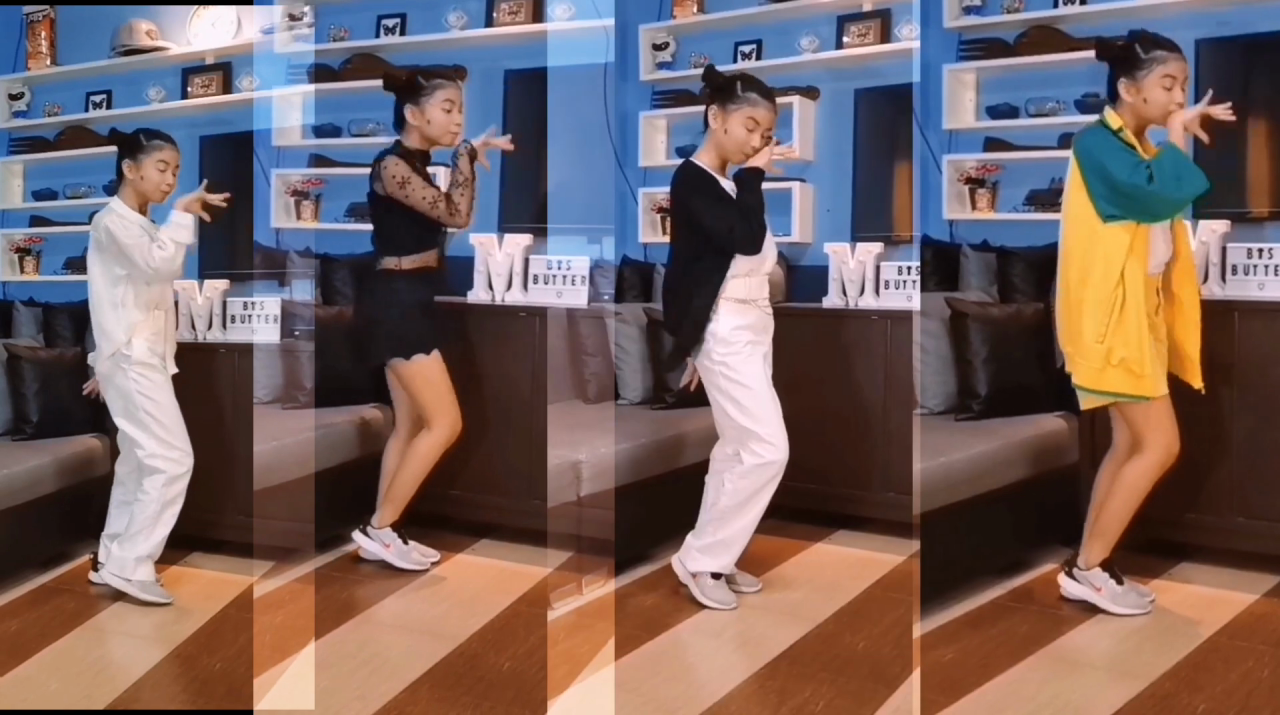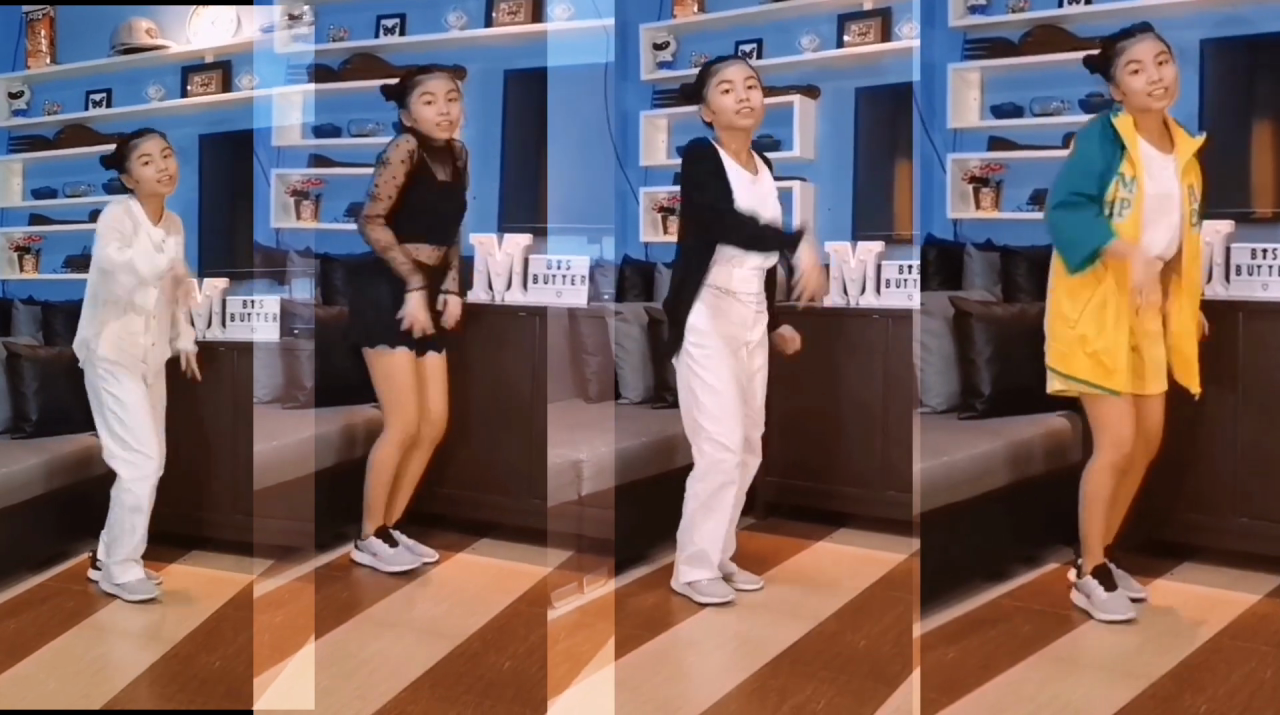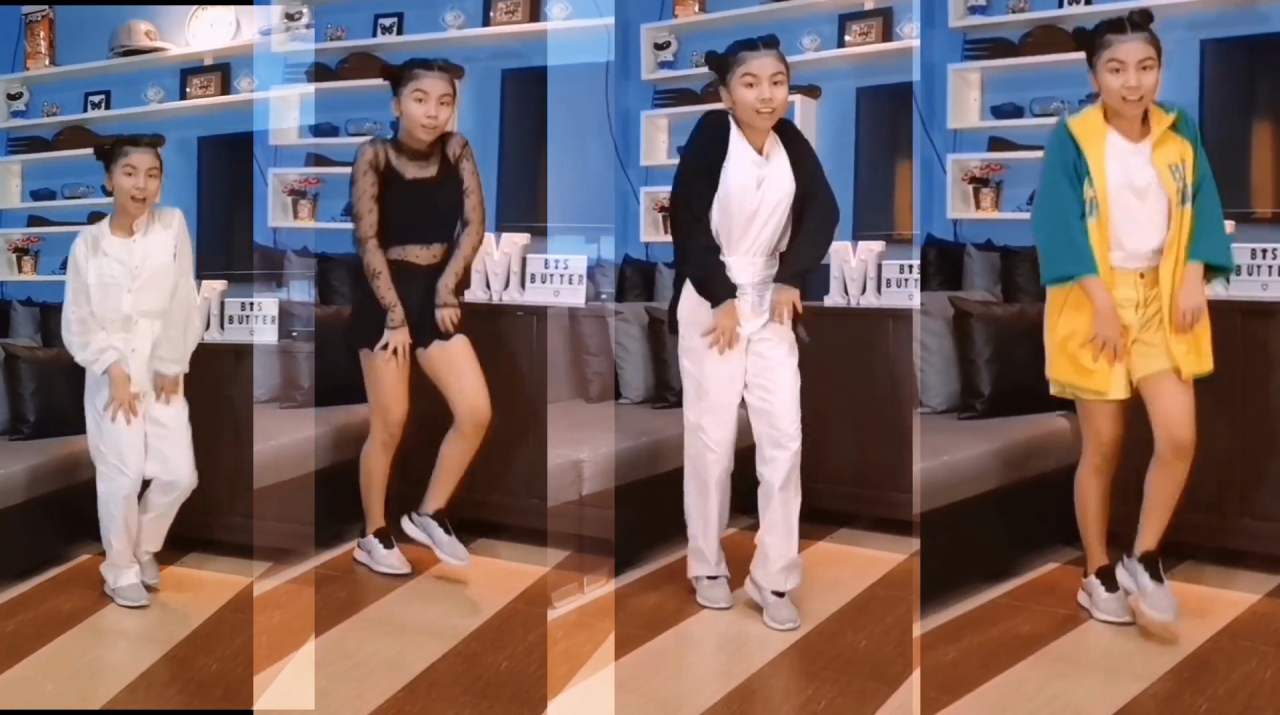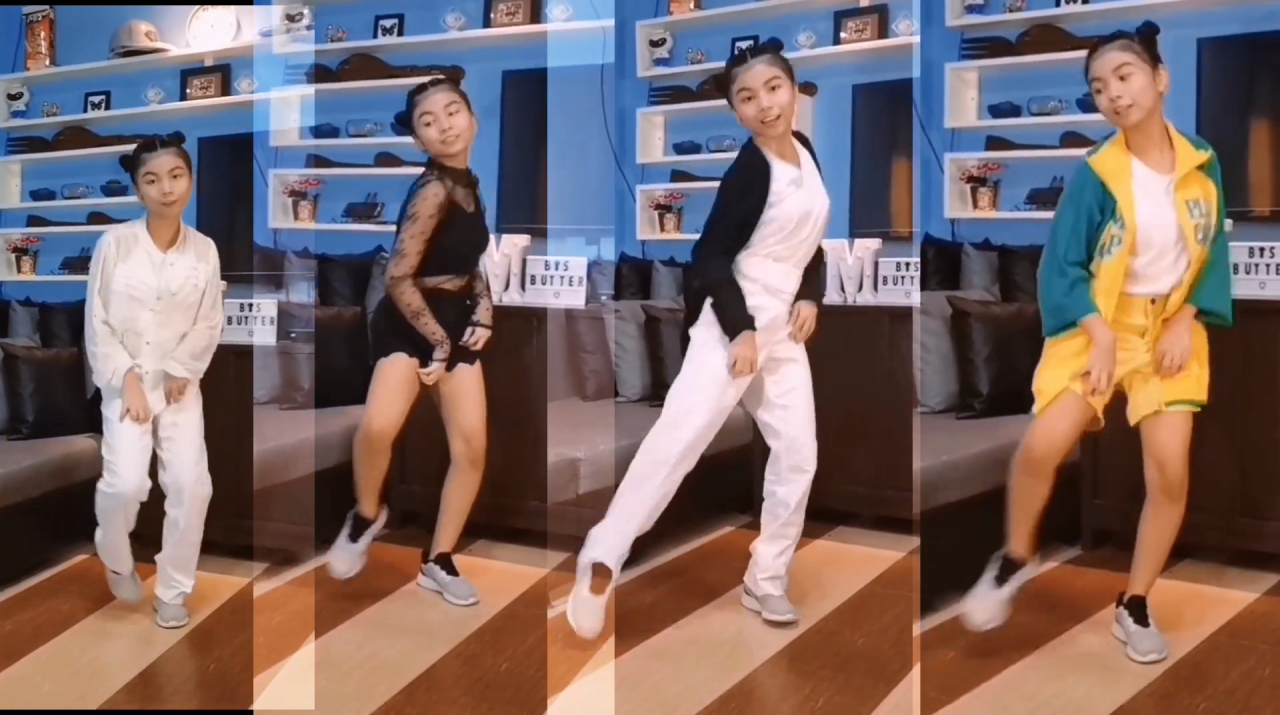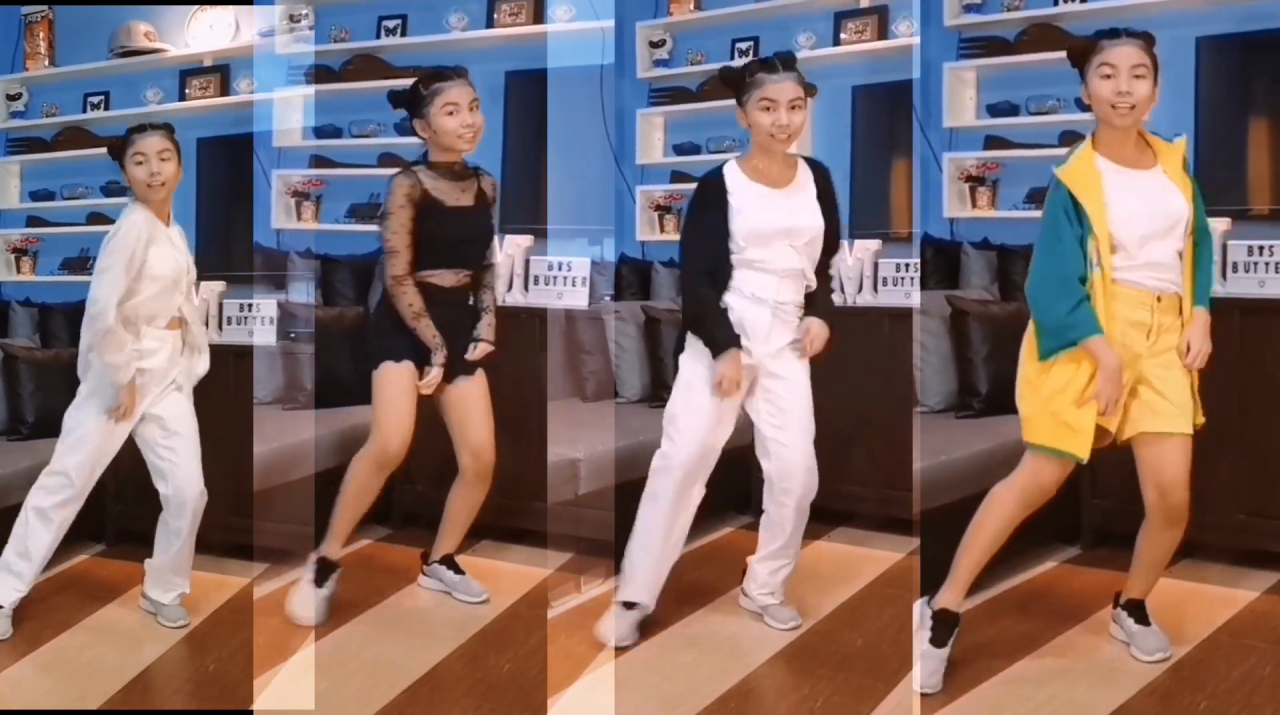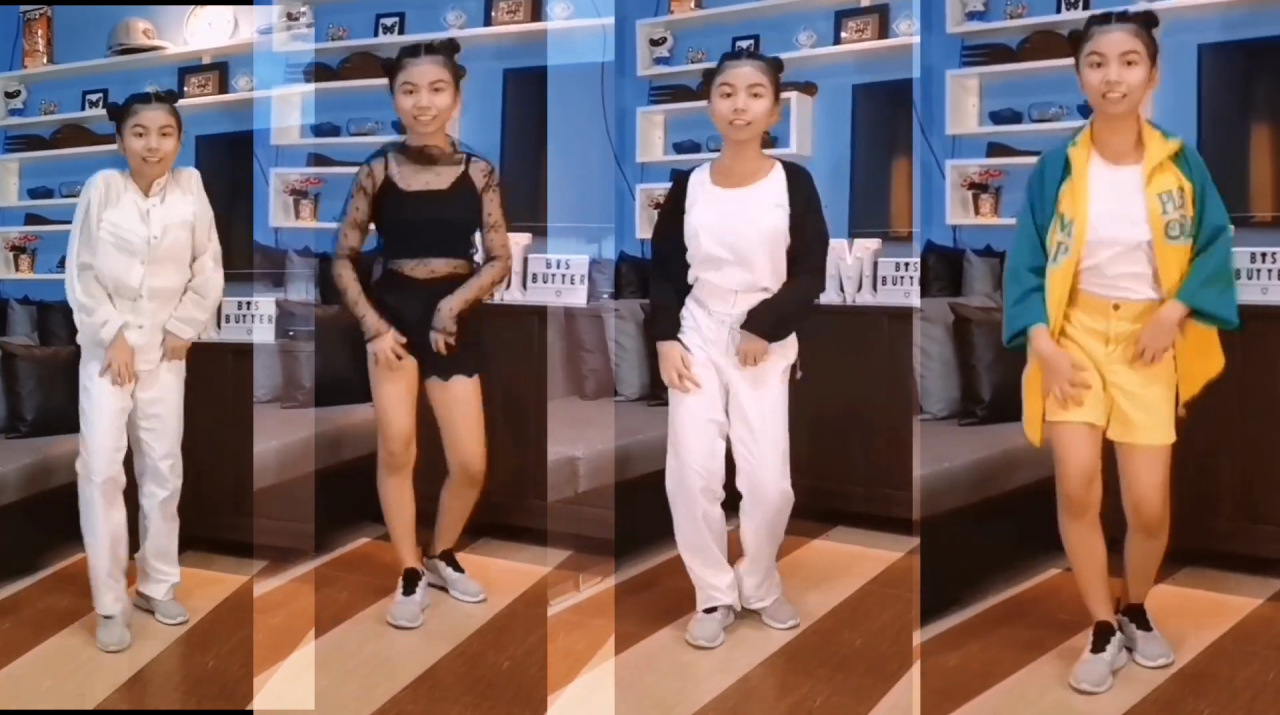
dt=0.4s
person 1, frame 1
left shoulder: (1143, 149)
right shoulder: (1097, 144)
right elbow: (1159, 194)
right wrist: (1180, 125)
left hip: (1138, 312)
right hip: (1108, 316)
left knee: (1129, 442)
right knee: (1160, 443)
left ankle: (1089, 565)
right ankle: (1086, 567)
person 1, frame 2
left shoulder: (1187, 151)
right shoulder: (1105, 138)
left elbow: (1183, 240)
right elbow: (1068, 211)
left wrist: (1185, 304)
right wrist: (1124, 253)
left hip: (1151, 310)
right hip: (1099, 306)
left knee: (1148, 441)
right knee: (1116, 442)
left ankle: (1097, 559)
right ankle: (1091, 573)
person 1, frame 3
left shoulder: (1179, 131)
right shoulder: (1073, 139)
left elbow: (1203, 210)
right elbow: (1057, 225)
left wrist: (1195, 281)
right wrist: (1101, 300)
left hip: (1162, 302)
right hip: (1094, 307)
left knee: (1179, 436)
right knee: (1102, 447)
left ankle: (1146, 557)
right ankle: (1097, 574)
person 1, frame 4
left shoulder: (1200, 164)
right shoulder: (1098, 174)
left elbow: (1212, 254)
right elbow: (1063, 264)
left wrist: (1190, 318)
right wrist: (1098, 341)
left hip: (1171, 329)
right hip: (1101, 330)
left knee: (1171, 475)
right knee: (1040, 451)
left ankle: (1133, 605)
right ankle: (1013, 559)
person 1, frame 5
left shoulder: (1174, 162)
right shoulder: (1072, 180)
left elbow: (1197, 246)
right elbow: (1056, 282)
left wrist: (1199, 314)
right wrist: (1107, 356)
left hip: (1160, 341)
right hip: (1086, 341)
left knee: (1171, 497)
right knee: (1038, 483)
left ankle: (1131, 605)
right ankle: (941, 610)
person 1, frame 6
left shoulder: (1180, 160)
right shoulder: (1056, 169)
left elbow: (1215, 244)
right elbow: (1027, 266)
left wrist: (1175, 310)
right wrist: (1041, 343)
left hip: (1148, 340)
right hip: (1072, 337)
left knee: (1150, 505)
right knee: (1077, 487)
left ankle: (1134, 609)
right ankle: (1105, 629)
person 2, frame 1
left shoulder: (725, 180)
right shoulder: (692, 181)
right elbow: (746, 240)
right wrist: (751, 173)
left hip: (751, 327)
right hip: (728, 332)
left knee: (741, 448)
right knee: (766, 449)
left ankle: (716, 558)
right ankle: (701, 558)
person 2, frame 2
left shoulder: (763, 167)
right shoulder: (702, 160)
right elbow: (728, 224)
left wrist: (775, 320)
right wrist: (799, 245)
left hip: (751, 318)
right hip: (708, 321)
left knee: (746, 446)
right knee: (720, 450)
left ankle: (716, 556)
right ankle: (694, 567)
person 2, frame 3
left shoulder: (791, 142)
right shoulder: (711, 134)
left elbow: (822, 215)
right elbow: (688, 226)
left wrist: (790, 278)
right wrist: (721, 299)
left hip: (768, 309)
right hip: (709, 306)
left knee: (782, 438)
right knee: (710, 441)
left ankle: (774, 576)
right ankle: (706, 564)
person 2, frame 4
left shoulder: (803, 151)
right shoulder: (752, 166)
right elbow: (713, 256)
left wrist: (809, 296)
right wrist: (741, 329)
left hip: (780, 329)
right hip: (727, 326)
left knee: (798, 453)
right knee: (676, 439)
left ankle: (766, 580)
right ankle: (603, 559)
person 2, frame 5
left shoulder: (816, 178)
right shoulder: (719, 185)
left elbow: (821, 259)
right elbow: (698, 275)
left wrist: (819, 311)
right wrist: (725, 349)
left hip: (787, 343)
right hip: (719, 340)
left knee: (795, 473)
right knee: (680, 462)
left ankle: (764, 587)
right ankle: (634, 595)
person 2, frame 6
left shoulder: (793, 182)
right shoulder: (688, 186)
left elbow: (809, 275)
right elbow: (664, 269)
left wrist: (764, 326)
right wrist: (666, 337)
left hip: (763, 347)
right hip: (695, 341)
left knee: (769, 485)
right knee: (692, 477)
left ankle: (759, 587)
right ankle: (714, 596)
person 3, frame 1
left shoulder: (413, 166)
right shoulder: (393, 167)
right elbow: (456, 215)
right wrist: (470, 152)
left hip: (409, 303)
right hip: (394, 304)
left knee: (412, 424)
right knee: (445, 422)
left ankle: (382, 532)
right ankle: (379, 527)
person 3, frame 2
left shoulder: (457, 153)
right shoulder: (404, 149)
right elbow: (372, 221)
left wrist: (451, 285)
right wrist: (414, 284)
left hip: (426, 301)
right hip: (388, 299)
left knee: (434, 424)
right knee: (403, 425)
left ankle: (391, 527)
right ankle: (369, 537)
person 3, frame 3
left shoulder: (456, 148)
right shoulder: (373, 156)
left elbow: (474, 226)
right elbow: (367, 239)
left wrist: (447, 285)
right wrist: (395, 312)
left hip: (435, 299)
right hip: (385, 300)
left knee: (476, 412)
right knee: (388, 425)
left ankle: (430, 514)
right ankle: (374, 537)
person 3, frame 4
left shoulder: (462, 182)
right shoulder: (434, 192)
right elbow: (398, 278)
left wrist: (481, 313)
right wrist: (438, 344)
left hip: (457, 322)
right hip: (408, 321)
left knee: (472, 449)
right knee: (379, 428)
left ankle: (438, 562)
right ankle: (366, 515)
person 3, frame 5
left shoulder: (483, 184)
right shoulder: (409, 184)
right elbow: (398, 276)
left wrist: (487, 319)
right wrist: (435, 344)
left hip: (455, 324)
right hip: (400, 327)
left knee: (481, 459)
right knee: (388, 447)
left ankle: (440, 561)
right ankle: (322, 565)
person 3, frame 6
left shoulder: (475, 170)
right shoulder: (377, 169)
left elbow: (500, 259)
right elbow: (344, 257)
left wrist: (455, 305)
right wrist: (369, 320)
left hip: (449, 321)
right hip: (391, 316)
left knee: (469, 464)
right knee: (396, 452)
left ankle: (442, 556)
right ankle: (411, 575)
person 4, frame 1
left shoulder: (140, 224)
right shoulder: (112, 222)
right elbow: (162, 264)
left wrist: (103, 364)
right wrist: (183, 211)
left hip: (143, 357)
right hip: (131, 359)
left knee: (139, 461)
right knee: (173, 460)
left ankle: (111, 559)
right ankle: (130, 566)
person 4, frame 2
left shoulder: (174, 225)
right shoulder: (119, 214)
right elbow: (110, 266)
left wrist: (183, 336)
right wrist: (165, 266)
left hip: (150, 358)
right hip: (112, 357)
left knee: (149, 463)
right knee: (140, 463)
left ankle: (111, 558)
right ankle: (121, 570)
person 4, frame 3
left shoulder: (173, 225)
right shoulder: (87, 243)
left elbow: (184, 301)
right elbow: (78, 320)
left wrist: (173, 366)
right wrist: (112, 367)
left hip: (163, 372)
right hip: (111, 374)
left knee: (179, 475)
right knee: (121, 476)
left ankle: (139, 549)
right ankle: (121, 573)
person 4, frame 4
left shoulder: (203, 251)
right shoulder: (115, 243)
left elbow: (205, 327)
right elbow: (98, 325)
left wrist: (178, 374)
right wrist: (128, 378)
left hip: (180, 383)
right hip: (127, 380)
left knee: (192, 484)
right knee: (125, 483)
left ankle: (173, 589)
right ankle: (117, 559)
person 4, frame 5
left shoulder: (173, 232)
right shoulder: (129, 231)
right elbow: (105, 314)
left wrist: (193, 352)
right wrist: (123, 381)
left hip: (168, 378)
right hip: (115, 376)
left knee: (188, 491)
right knee: (66, 482)
left ankle: (163, 591)
person 4, frame 6
left shoulder: (189, 186)
right shoulder: (102, 187)
left elbow: (208, 267)
right elbow: (80, 272)
left wrist: (185, 328)
right wrist: (110, 334)
left hip: (164, 351)
right hip: (106, 351)
left knee: (163, 470)
right knee: (100, 468)
left ankle: (157, 584)
right ankle: (111, 603)
